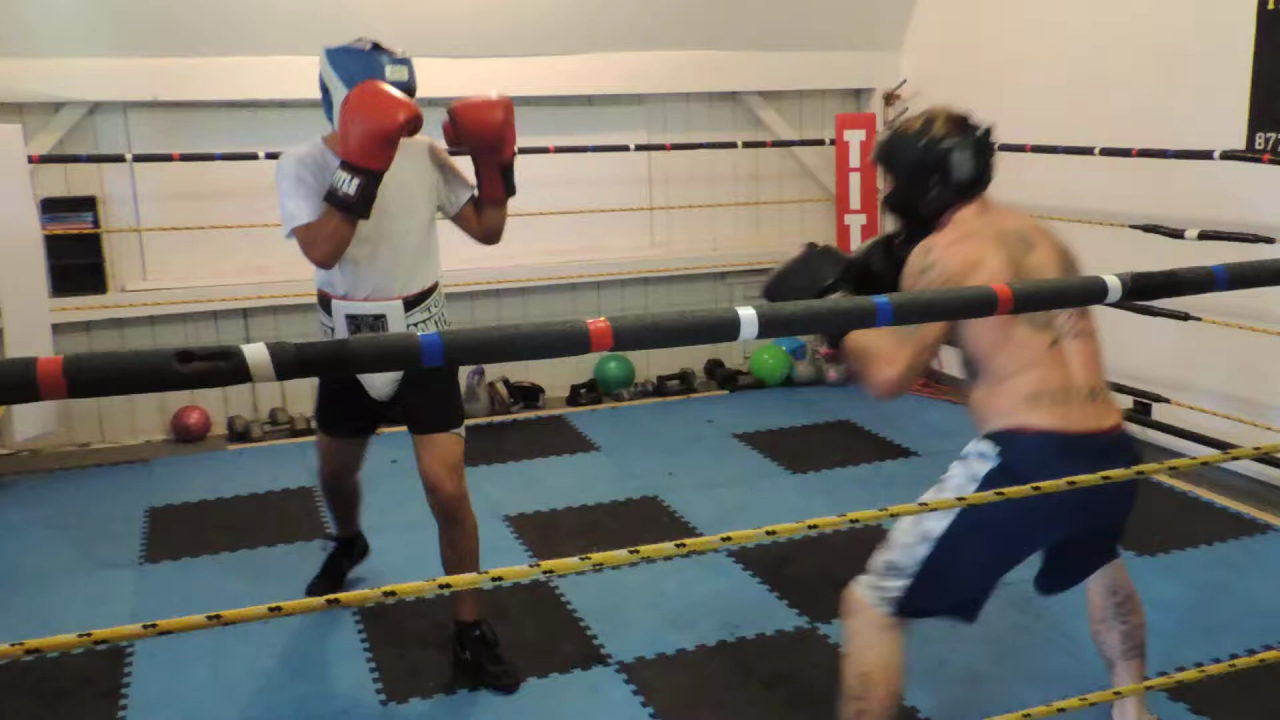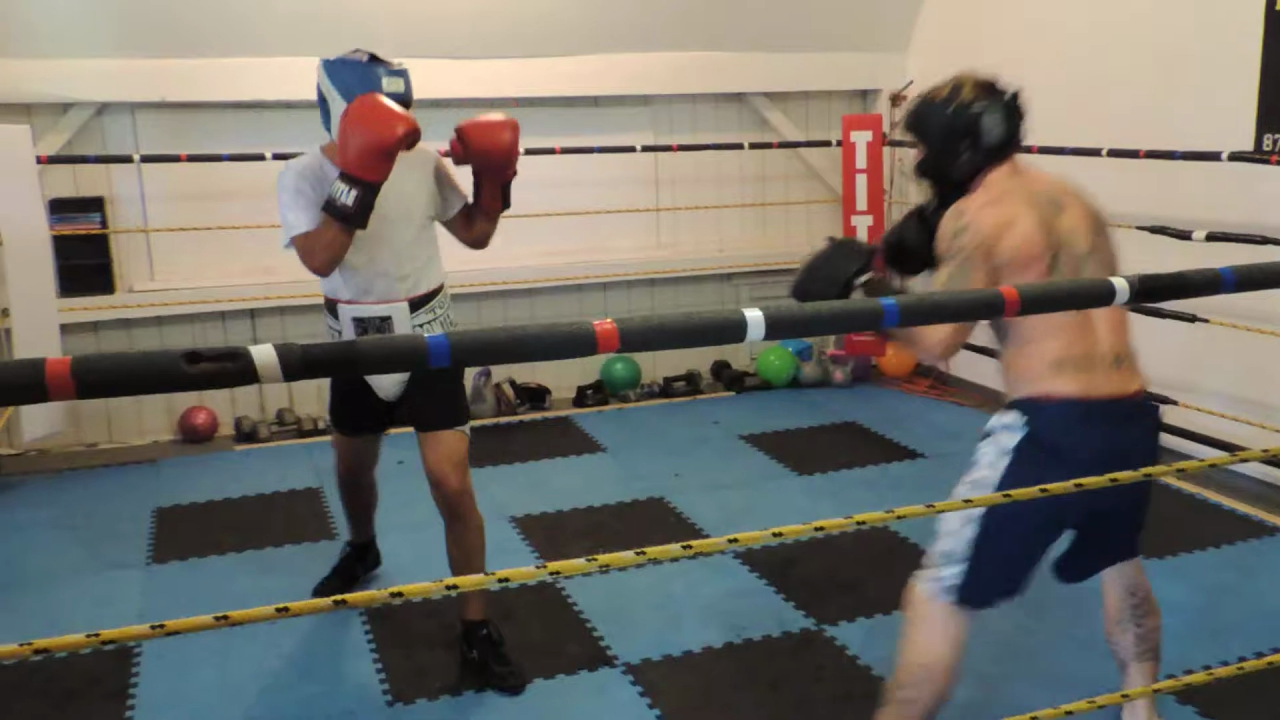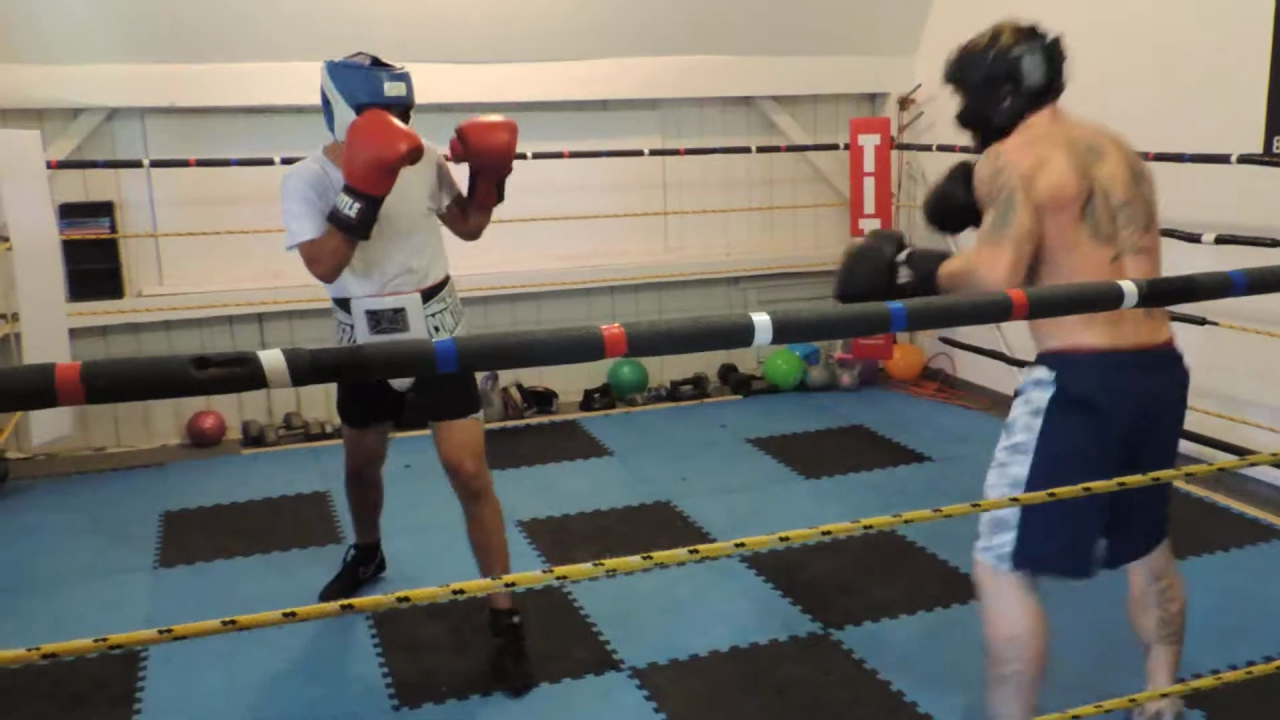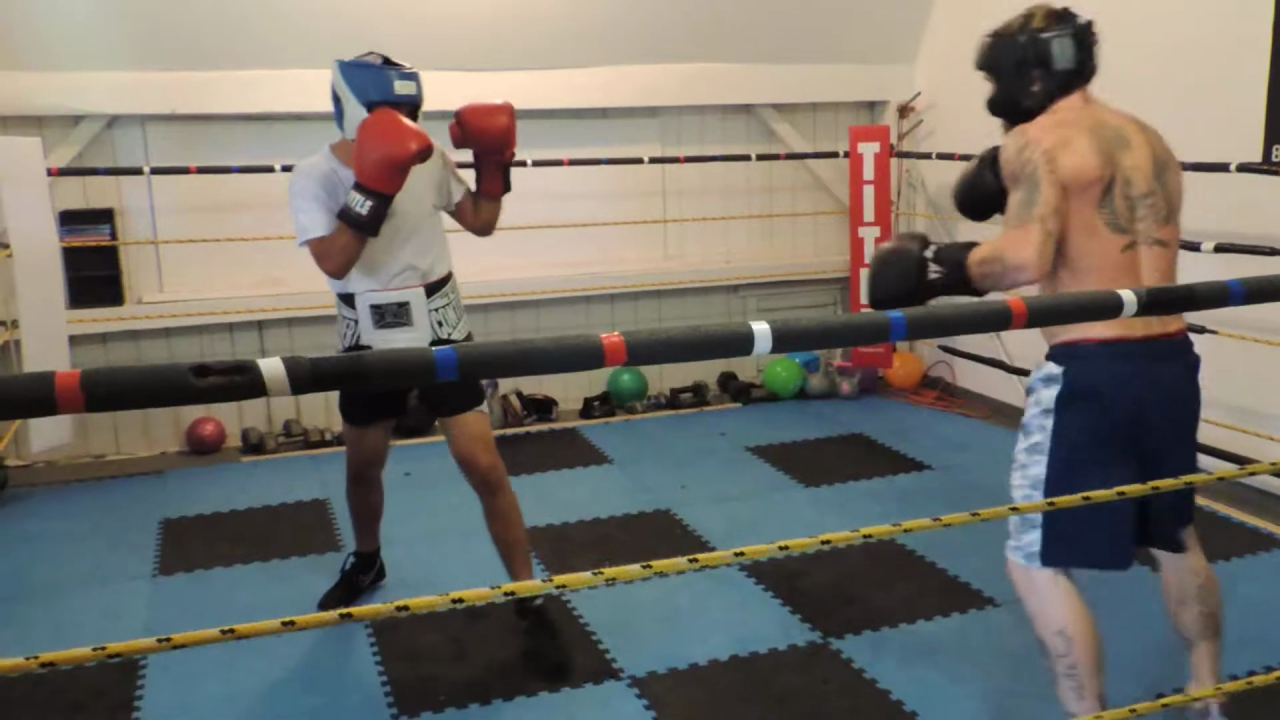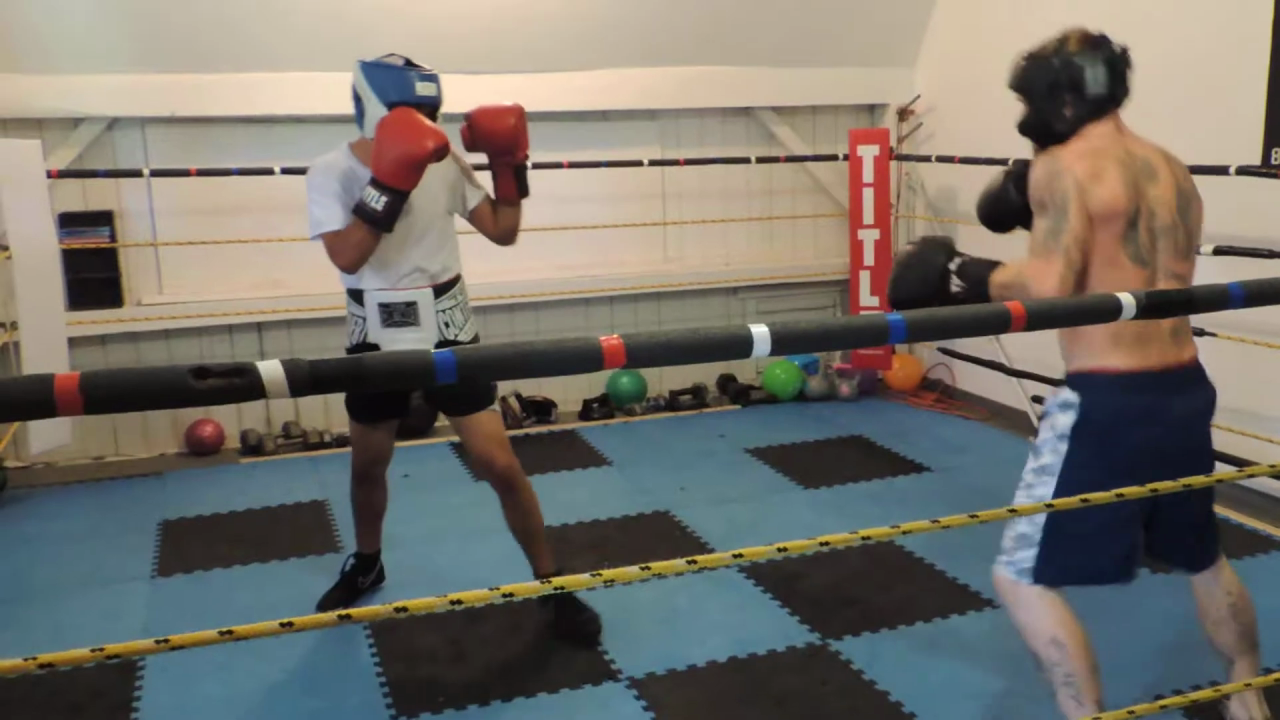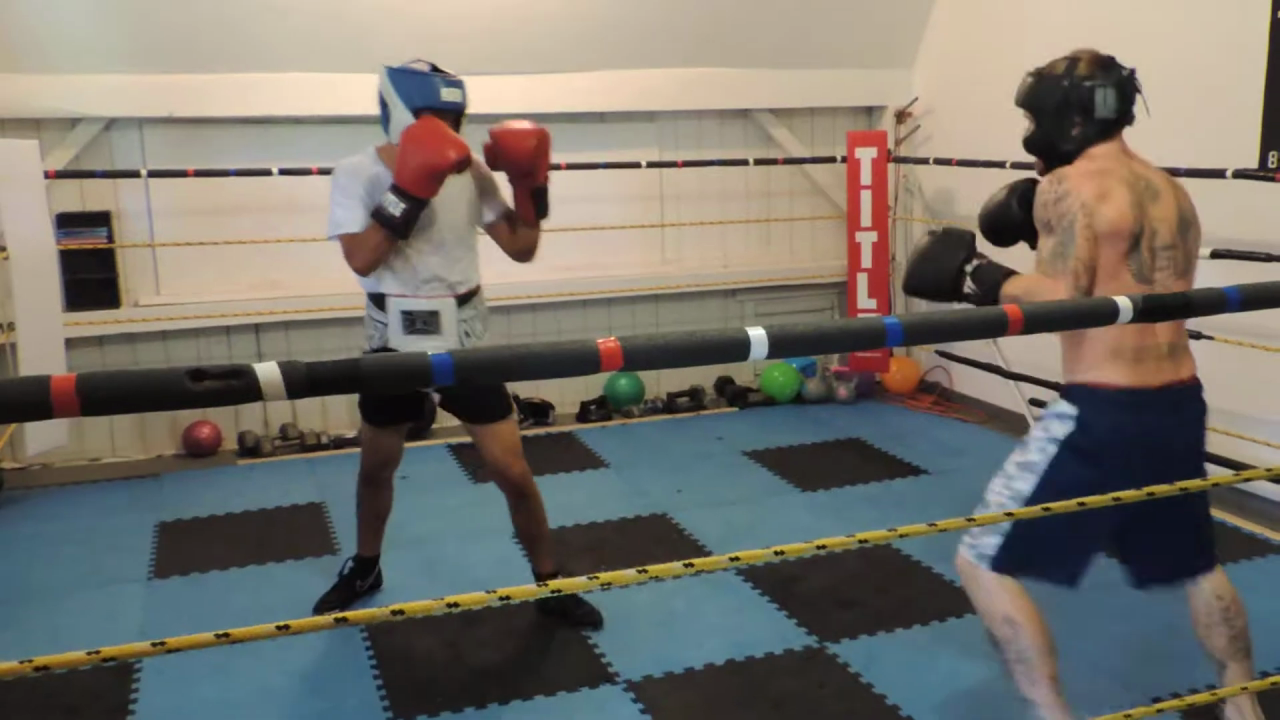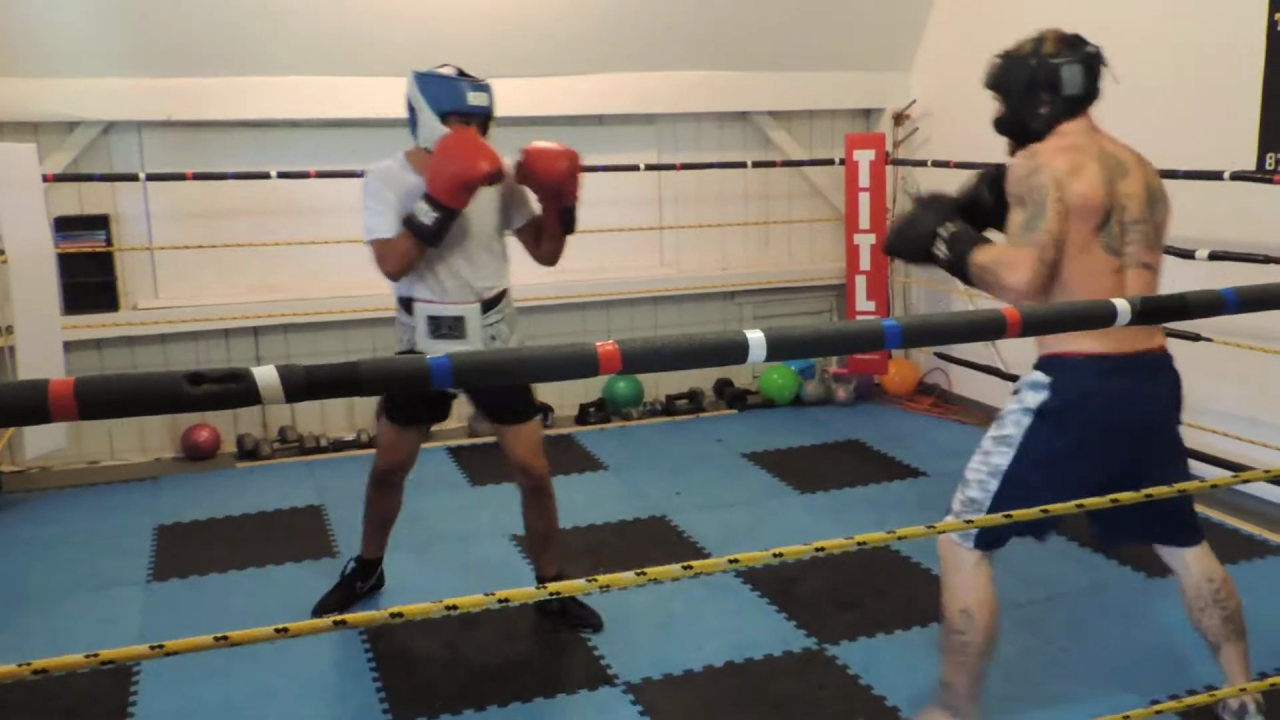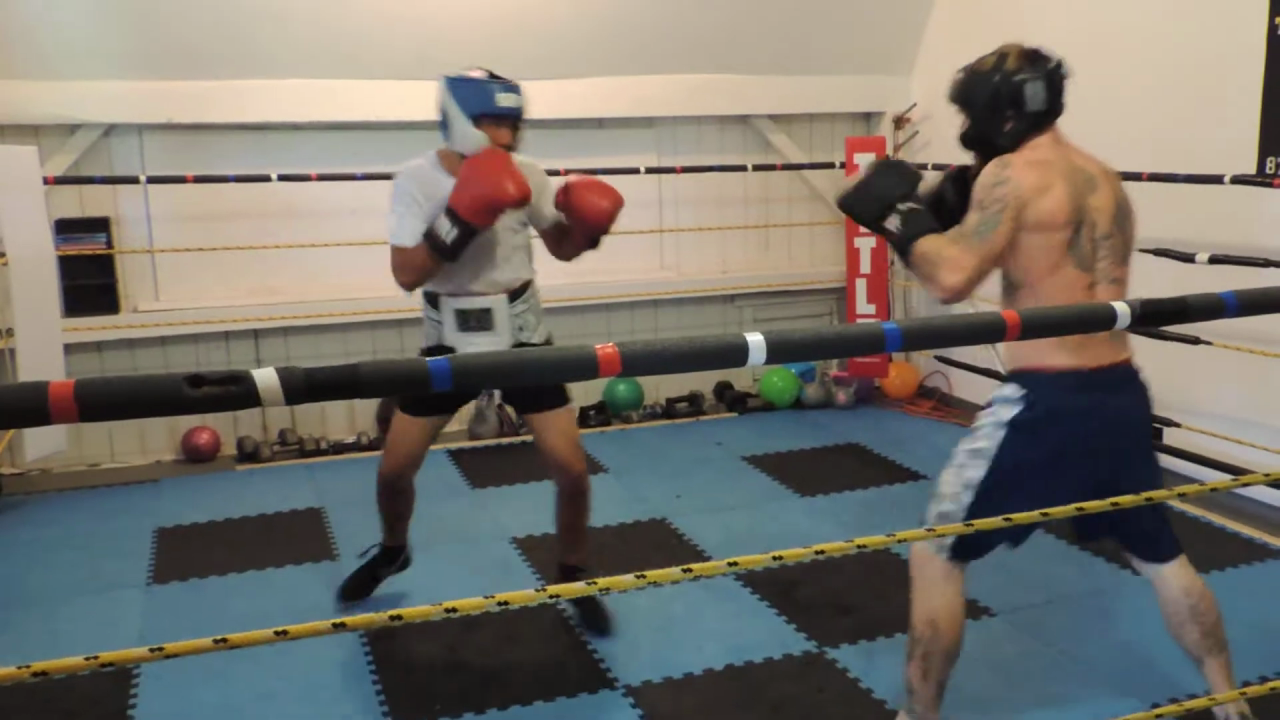
dt=0.1s
person 1, frame 1
left shoulder: (944, 253)
right shoulder: (1044, 238)
left elbow: (889, 372)
left wrist: (829, 302)
right wrist: (901, 279)
left hip: (1022, 461)
right hip: (1107, 452)
left knee: (871, 604)
right knee: (1097, 563)
person 1, frame 2
left shoulder: (977, 215)
right shoulder: (1076, 203)
left elbow: (938, 341)
left wrist: (864, 289)
right wrist: (943, 250)
left hip: (1051, 432)
right hip: (1131, 424)
left knee: (937, 599)
right knee: (1119, 560)
person 1, frame 3
left shoulder: (1012, 158)
right shoulder: (1121, 152)
left elbow: (995, 279)
left wrist: (911, 269)
left hip: (1079, 381)
right hip: (1157, 372)
left knee: (1004, 566)
right knee: (1146, 548)
person 1, frame 4
left shoulder: (1036, 140)
right shoulder: (1149, 142)
left elbow: (1027, 261)
left wrist: (940, 265)
left hip: (1090, 373)
right hip: (1168, 362)
left knee: (1038, 565)
right knee: (1175, 544)
person 1, frame 5
left shoulder: (1065, 166)
right shoulder: (1174, 175)
left elbow: (1047, 288)
left wrist: (960, 276)
left hip: (1105, 402)
right hip: (1181, 392)
left knee: (1023, 581)
right knee: (1202, 560)
person 1, frame 6
left shoulder: (1071, 185)
right shoulder: (1174, 194)
left elbow: (1056, 301)
left wrist: (975, 277)
left hip: (1102, 415)
right hip: (1176, 405)
left knee: (982, 563)
right knee: (1196, 567)
person 1, frame 7
left shoulder: (1045, 161)
right shoulder: (1142, 172)
left elbow: (1017, 279)
left wrist: (948, 241)
right wrist: (1005, 205)
left hip: (1073, 387)
right hip: (1150, 380)
left knee: (962, 547)
right knee: (1181, 542)
person 1, frame 8
left shoulder: (1011, 175)
right shoulder: (1109, 184)
left elbow: (951, 278)
left wrist: (900, 217)
right wrist: (968, 211)
left hip: (1046, 400)
right hip: (1118, 393)
left knee: (935, 556)
right knee: (1159, 555)
person 2, frame 1
left shoulder: (424, 156)
right shoulder: (301, 166)
left elbow: (488, 229)
right elbow: (322, 251)
left wrist: (493, 159)
right wrist: (360, 167)
left hip: (421, 338)
right hip: (347, 344)
left knee: (447, 492)
right knee: (336, 473)
left ankle: (470, 632)
right ankle: (348, 543)
person 2, frame 2
left shoulder: (423, 163)
right shoulder: (301, 176)
left elbow: (476, 234)
right elbow: (319, 259)
left wrist: (494, 174)
right wrist: (359, 177)
left hip: (427, 337)
right hip: (355, 344)
left knee: (451, 487)
right knee: (353, 471)
left ankle: (477, 631)
right ankle: (361, 549)
person 2, frame 3
left shoulder: (419, 162)
right shoulder: (305, 178)
left elbow: (469, 226)
right elbow: (322, 266)
left wrist: (490, 169)
right wrist: (362, 188)
left hip: (437, 330)
right hip: (364, 339)
left knee: (470, 475)
right knee: (362, 464)
left ankle: (505, 623)
right ankle: (366, 554)
person 2, frame 4
left shoulder: (428, 160)
right shoulder: (314, 176)
left elbow: (482, 222)
right elbow: (333, 261)
left wrist: (495, 160)
right wrist: (374, 187)
left hip: (438, 329)
right hip: (368, 339)
left knee: (484, 467)
right knee: (363, 466)
left ankle: (531, 604)
right ankle: (366, 561)
person 2, frame 5
left shoulder: (447, 163)
right shoulder: (331, 171)
left elbow: (502, 230)
right elbow: (345, 257)
left wrist: (509, 164)
right wrist: (390, 183)
left hip: (447, 330)
right hip: (376, 337)
left knee: (500, 466)
right knee: (368, 466)
left ankle: (551, 582)
right ankle: (366, 566)
person 2, frame 6
left shoulder: (469, 172)
right shoulder: (355, 174)
left elbow: (522, 248)
right elbow: (361, 259)
left wrist: (530, 181)
right wrist: (409, 190)
left hip: (465, 338)
right hip: (395, 341)
left knee: (511, 472)
right knee: (376, 468)
left ankle: (550, 583)
right ankle: (364, 569)
person 2, frame 7
left shoulder: (500, 176)
right shoulder: (387, 180)
left elbow: (547, 253)
right elbow: (392, 265)
left wrist: (560, 200)
right wrist: (442, 199)
left hip: (493, 340)
right hip: (424, 345)
left knee: (533, 472)
right knee: (389, 468)
left ankle: (551, 585)
right ankle: (367, 569)
person 2, frame 8
left shoulder: (526, 178)
right shoulder: (416, 180)
left elbow: (564, 248)
right elbow: (407, 274)
left wrist: (590, 223)
right wrist: (463, 217)
left hip: (519, 334)
right hip: (450, 340)
left knee: (571, 467)
right knee: (395, 467)
left ankle: (574, 576)
right ankle: (391, 550)
